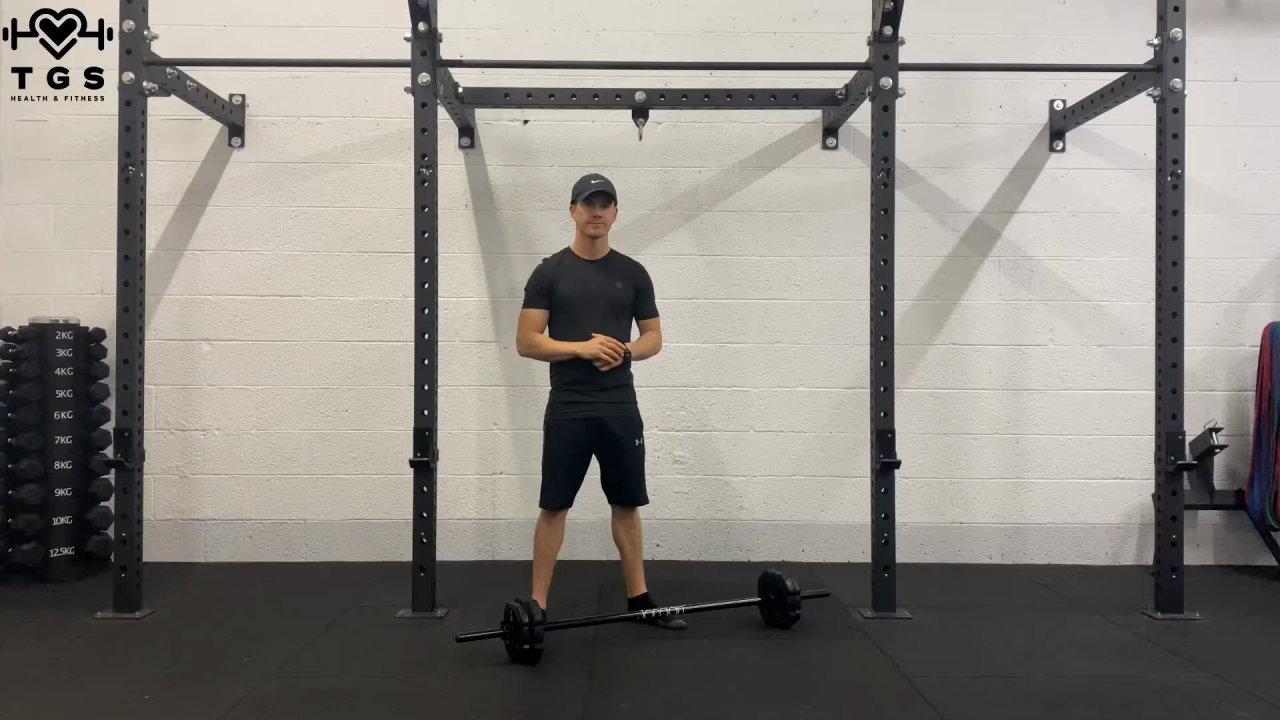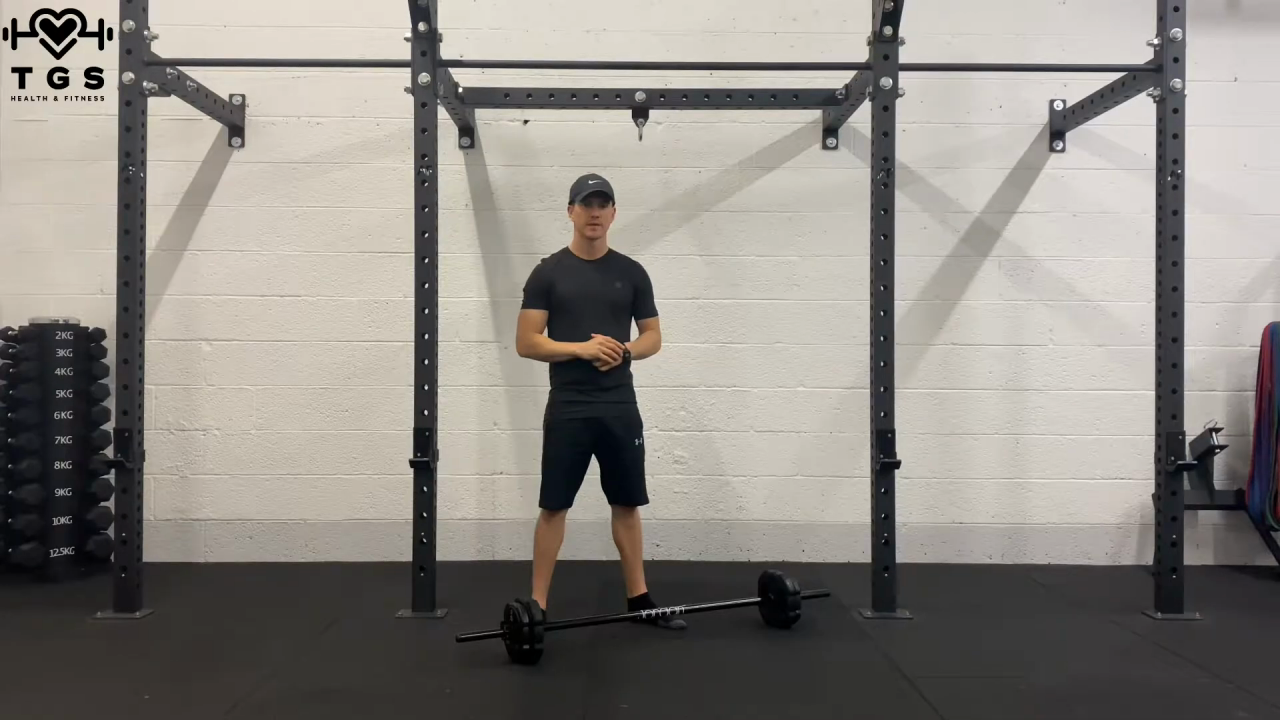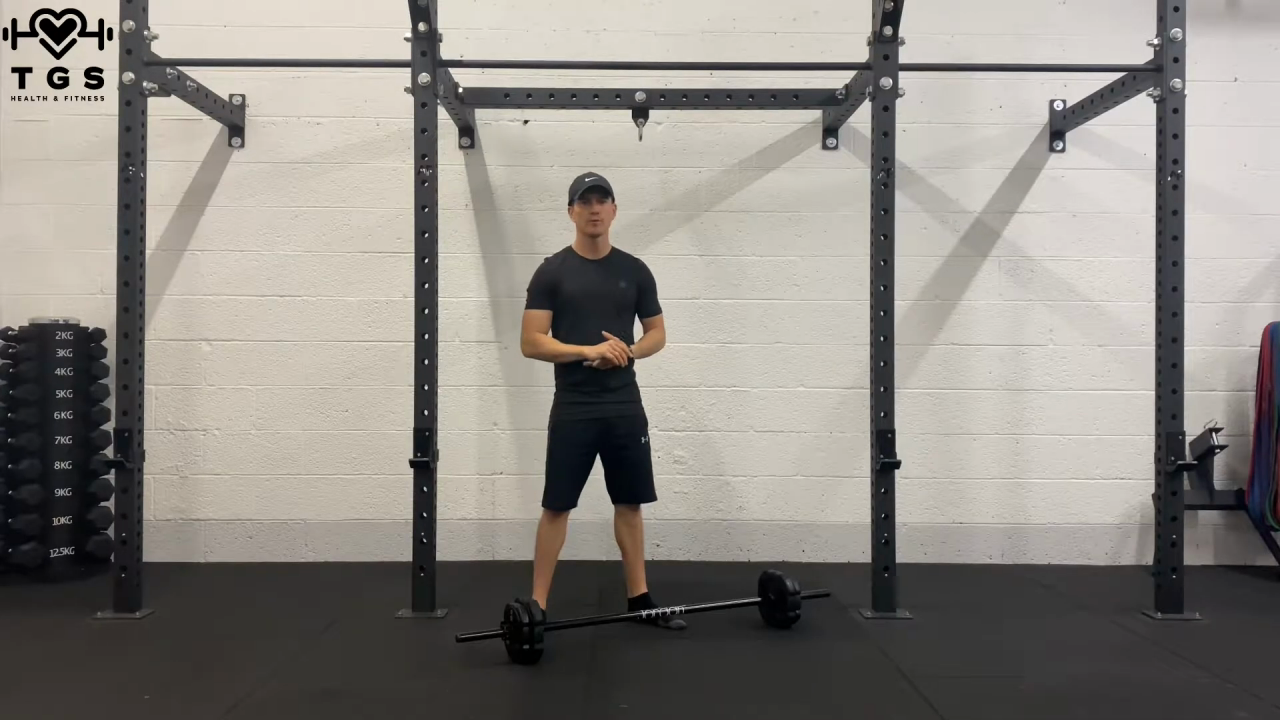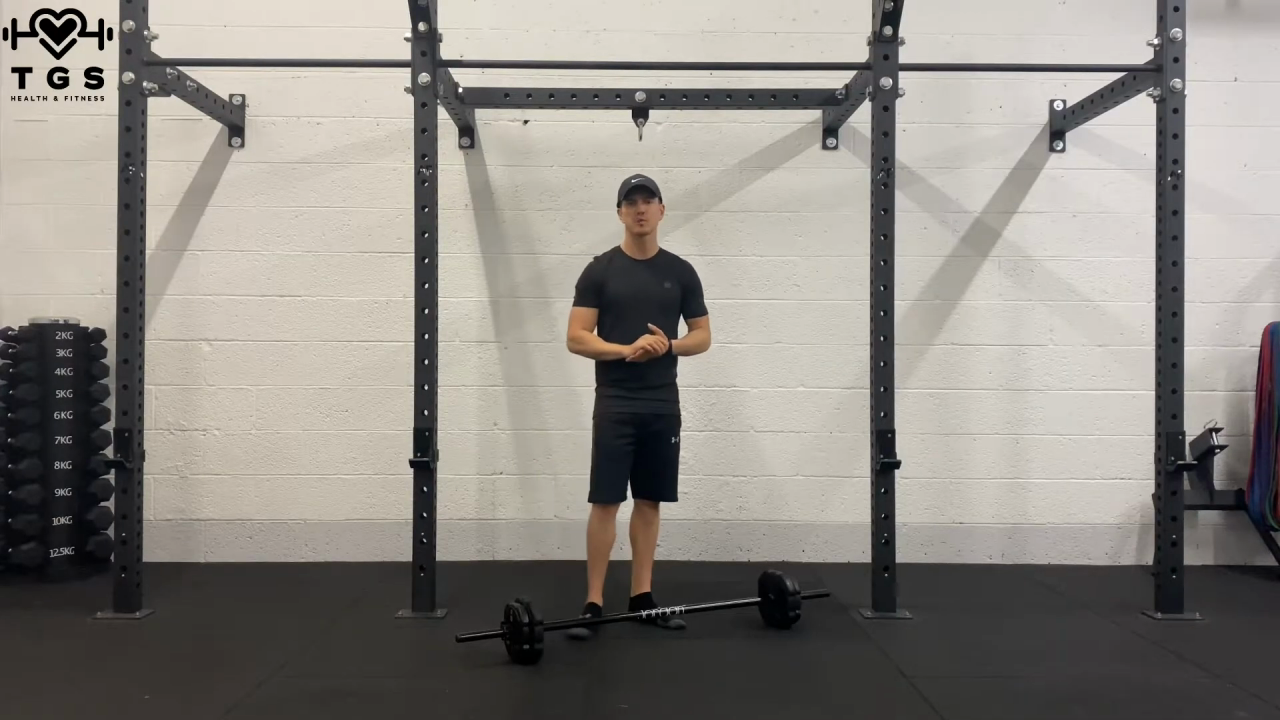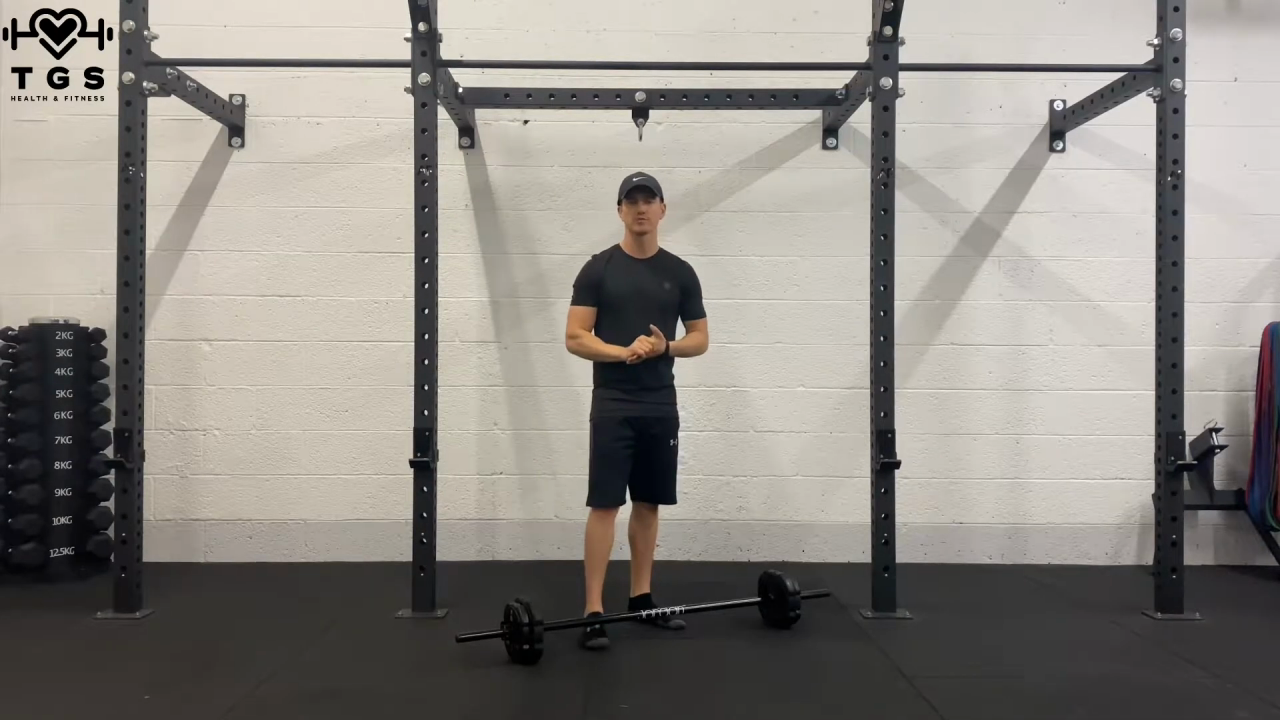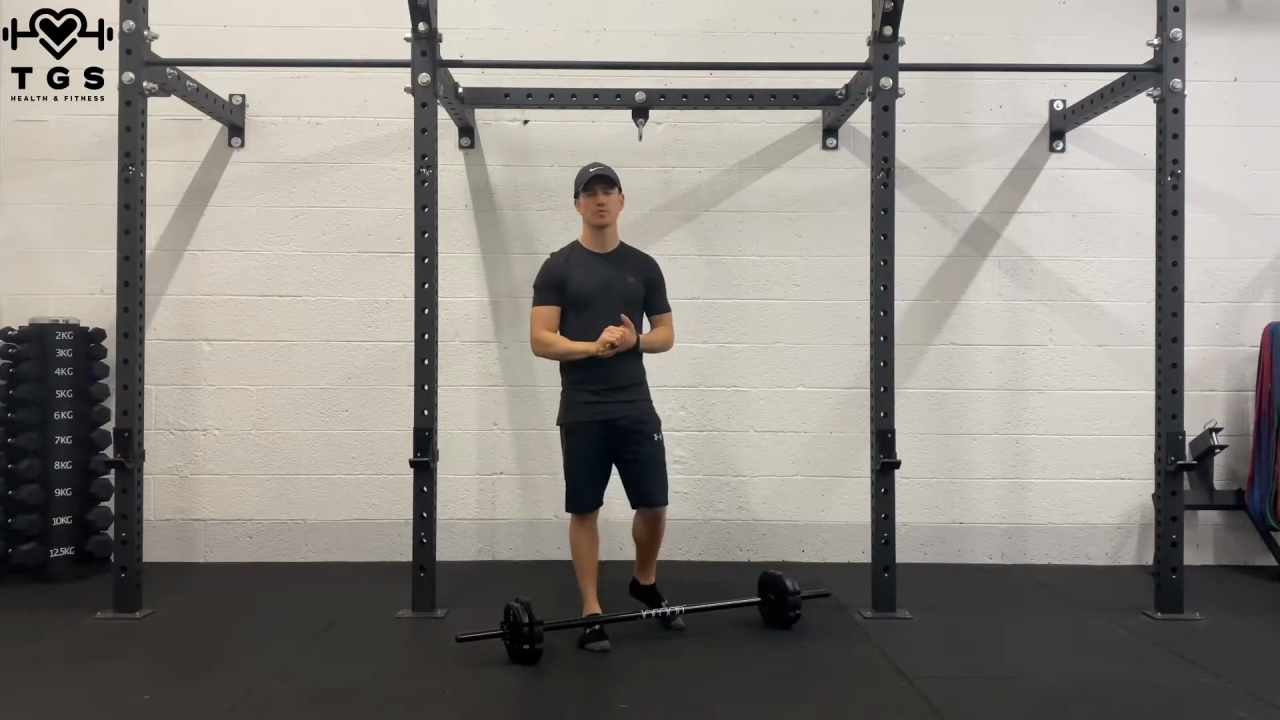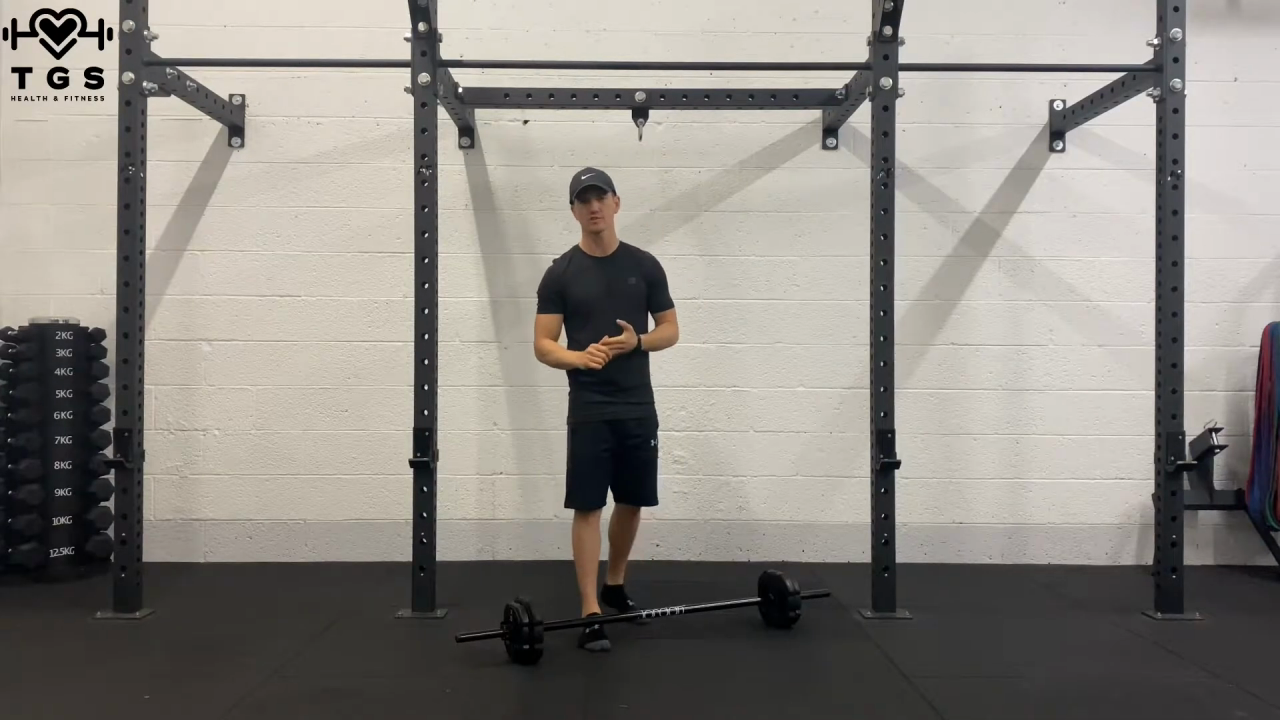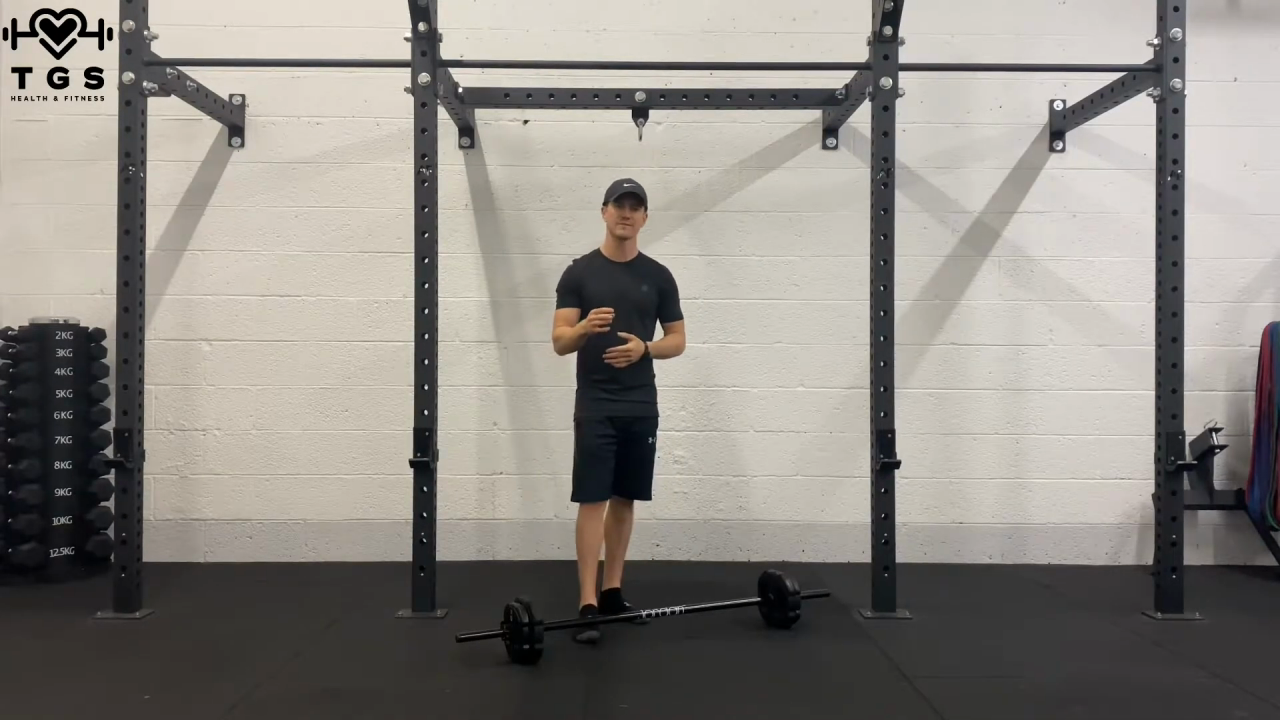
dt=0.7s
person 1, frame 1
left shoulder: (632, 273)
right shoulder: (550, 271)
left elbow: (654, 338)
right elbow: (526, 341)
left wrist: (624, 350)
right wrist: (581, 348)
left hip: (620, 407)
right hip: (568, 409)
left knee: (627, 503)
right knee: (554, 506)
left ankle: (638, 597)
right ankle: (538, 604)
person 1, frame 2
left shoulder: (631, 273)
right shoulder: (549, 272)
left elbow: (653, 337)
right elbow: (526, 342)
left wrist: (624, 350)
right wrist: (581, 348)
left hip: (620, 407)
right hip: (568, 408)
left knee: (627, 503)
right knee: (554, 506)
left ankle: (638, 596)
right ankle: (538, 603)
person 1, frame 3
left shoulder: (635, 270)
right shoulder: (552, 271)
left elbow: (657, 333)
right elbow: (531, 342)
left wrist: (629, 350)
right wrist: (588, 351)
left hip: (625, 406)
right hip: (574, 408)
left knee: (630, 502)
right knee: (557, 506)
left ankle: (639, 597)
right ankle: (537, 604)
person 1, frame 4
left shoulder: (680, 271)
right shoulder: (600, 270)
left elbow: (703, 335)
right elbow: (576, 337)
left wrist: (669, 345)
right wrist: (627, 349)
left hip: (662, 403)
right hip: (615, 401)
left knee: (650, 501)
right knee: (605, 501)
left ankle: (642, 595)
right ankle: (593, 602)
person 1, frame 5
left shoulder: (680, 272)
right shoulder: (598, 269)
left elbow: (700, 339)
right elbow: (575, 338)
left wrist: (664, 346)
right wrist: (625, 352)
left hip: (660, 405)
right hip: (612, 405)
left knee: (649, 504)
right knee: (604, 504)
left ankle: (641, 596)
right ankle: (594, 611)
person 1, frame 6
left shoulder: (643, 266)
right shoulder: (558, 266)
left elbow: (666, 335)
right elbow: (540, 340)
left wrist: (633, 339)
right wrist: (593, 347)
left hip: (635, 406)
right hip: (583, 411)
left knee: (654, 504)
right knee: (584, 511)
left ankle: (646, 583)
right ankle: (591, 613)
person 1, frame 7
left shoulder: (645, 265)
right shoulder: (561, 273)
left elbow: (670, 329)
right elbow: (543, 344)
left wrist: (637, 341)
right wrist: (578, 359)
left hip: (639, 406)
right hip: (590, 408)
left knee: (632, 503)
right knee: (588, 508)
left ankle: (615, 585)
right ankle: (591, 611)
person 1, frame 8
left shoulder: (658, 276)
right shoulder: (579, 271)
left elbow: (677, 339)
right elbow: (559, 341)
left wrist: (643, 348)
right wrist: (585, 327)
left hip: (641, 405)
right hip: (595, 404)
left knee: (624, 499)
right knee: (592, 501)
left ankle: (613, 590)
right ankle: (588, 603)
